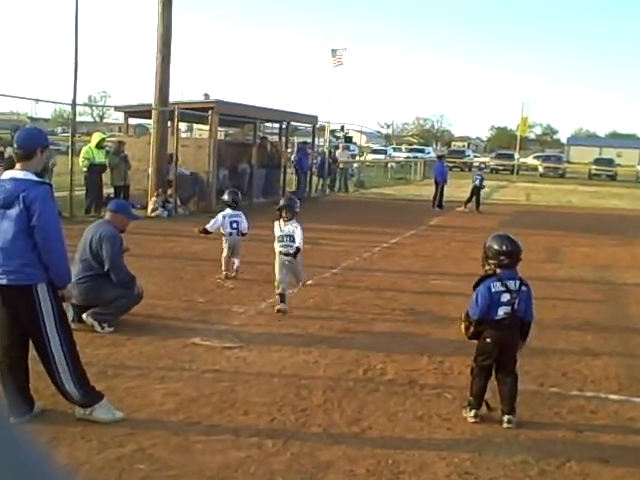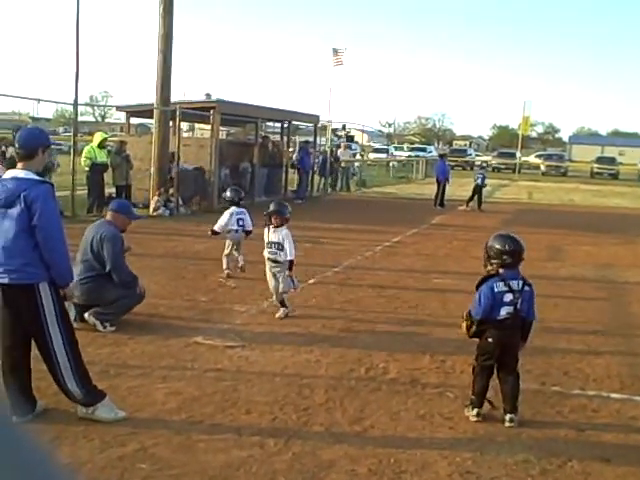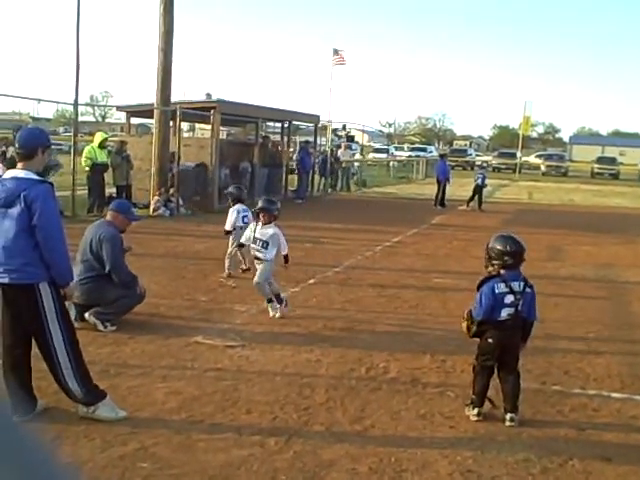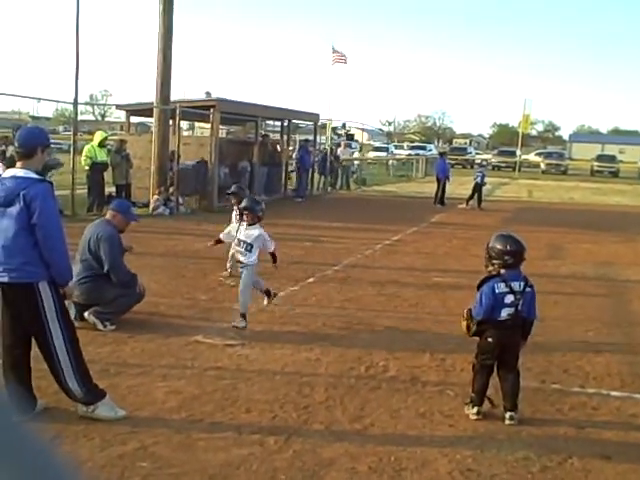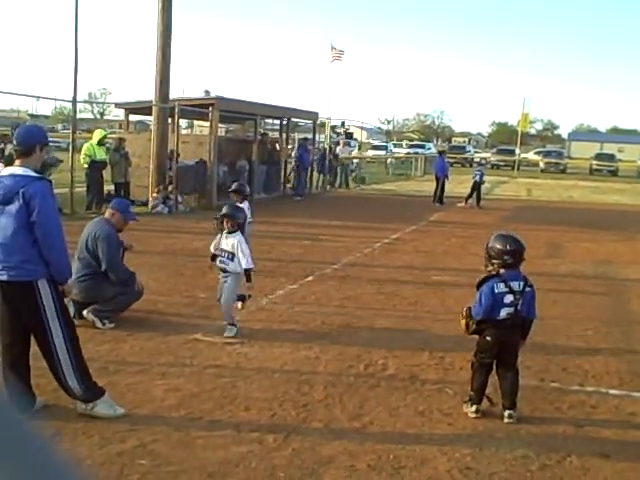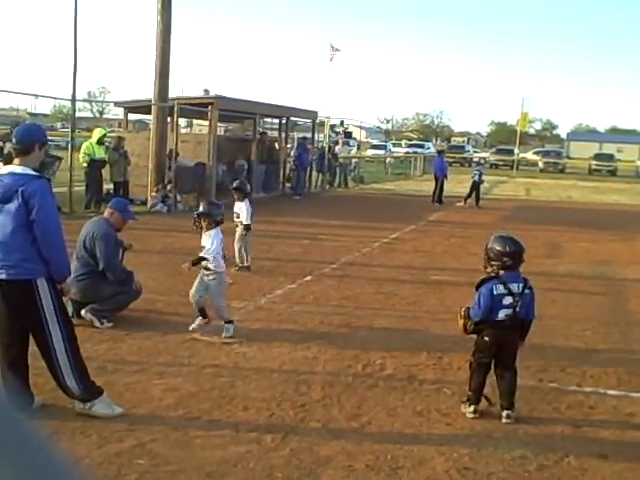
dt=0.1s
person 1, frame 1
right shoulder: (36, 190)
right elbow: (50, 241)
right wrist: (63, 280)
right hip: (32, 280)
right knee: (56, 344)
right ankle: (87, 401)
person 1, frame 2
right shoulder: (38, 189)
right elbow: (51, 240)
right wrist: (64, 279)
right hip: (34, 279)
right knee: (57, 343)
right ankle: (90, 401)
person 1, frame 3
right shoulder: (37, 189)
right elbow: (51, 240)
right wrist: (65, 279)
right hip: (34, 279)
right knee: (58, 342)
right ankle: (91, 400)
person 1, frame 4
right shoulder: (37, 188)
right elbow: (51, 238)
right wrist: (64, 278)
right hip: (34, 278)
right knee: (58, 341)
right ankle: (90, 399)
person 1, frame 5
right shoulder: (36, 186)
right elbow: (50, 236)
right wrist: (63, 275)
right hip: (32, 276)
right knee: (58, 338)
right ankle: (89, 397)
person 1, frame 6
right shoulder: (35, 185)
right elbow: (49, 235)
right wrist: (62, 274)
right hip: (31, 275)
right knee: (56, 337)
right ankle: (87, 397)
person 2, frame 1
left shoulder: (487, 285)
right shoulder: (523, 286)
left elbow: (476, 315)
right elbow: (527, 317)
left wrist: (466, 319)
right wrist: (522, 338)
left hip: (489, 335)
right hip: (512, 336)
left knee: (481, 372)
right knee: (507, 374)
left ankle: (473, 409)
right ankle: (508, 415)
person 2, frame 2
left shoulder: (490, 285)
right shoulder: (525, 286)
left elbow: (478, 314)
right elbow: (529, 317)
left wrist: (468, 317)
right wrist: (523, 338)
left hip: (491, 334)
right hip: (513, 335)
left knee: (482, 371)
right knee: (509, 373)
left ankle: (475, 408)
right ankle: (510, 414)
person 2, frame 3
left shoulder: (491, 285)
right shoulder: (527, 287)
left elbow: (479, 315)
right elbow: (530, 318)
left wrist: (469, 317)
right wrist: (523, 338)
left hip: (491, 335)
right hip: (514, 336)
left knee: (483, 370)
right knee: (510, 373)
left ankle: (476, 408)
right ankle: (511, 413)
person 2, frame 4
left shoulder: (491, 285)
right shoulder: (527, 286)
left elbow: (480, 314)
right elbow: (530, 317)
left wrist: (469, 315)
right wrist: (523, 337)
left hip: (491, 334)
right hip: (514, 335)
left knee: (482, 369)
right knee: (509, 371)
left ankle: (475, 406)
right ankle: (511, 411)
person 2, frame 5
left shoulder: (490, 285)
right shoulder: (527, 286)
left elbow: (479, 314)
right elbow: (529, 316)
left wrist: (468, 314)
right wrist: (522, 336)
left hip: (491, 333)
right hip: (513, 334)
left knee: (481, 367)
right knee: (508, 370)
left ankle: (474, 404)
right ankle: (509, 409)
person 2, frame 6
left shoulder: (489, 287)
right shoulder: (526, 287)
left elbow: (478, 315)
right elbow: (528, 317)
left wrist: (467, 314)
right wrist: (521, 336)
left hip: (489, 334)
right hip: (512, 335)
left knee: (479, 368)
right knee: (506, 370)
left ankle: (472, 404)
right ankle: (507, 410)
person 3, frame 1
left shoulder: (95, 227)
right shoulder: (110, 233)
right elbow: (114, 266)
left wrist: (118, 251)
right wrist: (132, 282)
left hip: (76, 286)
right hip: (89, 288)
right knee: (135, 292)
left ankle: (74, 310)
right ankle: (96, 317)
person 3, frame 2
left shoulder: (95, 226)
right shoulder: (111, 234)
right elbow: (116, 267)
left wrist: (120, 250)
right wrist: (134, 282)
left hip: (78, 286)
right hip: (91, 288)
right knee: (137, 291)
left ankle: (76, 310)
right ankle: (98, 316)
person 3, frame 3
left shoulder: (96, 226)
right shoulder: (110, 234)
right elbow: (115, 267)
left wrist: (120, 250)
right wrist: (134, 282)
left hip: (78, 286)
right hip: (91, 288)
right knee: (137, 291)
left ankle: (77, 309)
right ankle: (98, 316)
person 3, frame 4
left shoulder: (96, 225)
right shoulder: (108, 234)
right elbow: (114, 267)
left wrist: (121, 249)
right wrist: (134, 280)
left hip: (78, 285)
right hip: (90, 287)
right knee: (136, 290)
left ankle: (77, 309)
right ankle: (98, 315)
person 3, frame 5
left shoulder: (96, 223)
right shoulder: (106, 232)
right elbow: (112, 266)
left wrist: (120, 246)
right wrist: (132, 279)
right hip: (89, 286)
right knee: (135, 288)
left ankle: (76, 306)
right ankle: (97, 313)
person 3, frame 6
left shoulder: (95, 223)
right shoulder: (104, 231)
right elbow: (110, 265)
left wrist: (121, 245)
right wrist: (129, 278)
left hip: (76, 282)
right hip: (87, 285)
right knee: (133, 288)
left ankle: (73, 306)
right ankle: (95, 312)
person 4, frame 1
left shoulder: (296, 226)
right shoulder: (277, 224)
left elbow: (299, 243)
left wrist: (294, 255)
left hip: (294, 258)
right hip: (280, 257)
left knee: (298, 278)
right knee: (280, 280)
left ankle: (300, 279)
right ankle: (282, 304)
person 4, frame 2
left shoulder: (286, 234)
right shoulder: (267, 230)
left elbow: (291, 253)
left wrist: (290, 269)
right wrist: (265, 254)
left hip: (283, 264)
right hip: (270, 264)
left knee: (285, 289)
right knee: (274, 289)
left ankle: (293, 281)
right ankle: (284, 308)
person 4, frame 3
left shoulder: (275, 232)
right shoulder: (254, 226)
left elbow: (283, 247)
right elbow: (245, 240)
left wrist: (286, 261)
right wrist: (238, 248)
left hip: (268, 262)
right hip: (257, 262)
left knee: (258, 282)
right knee: (270, 285)
left ankle: (280, 301)
right ankle: (280, 303)
person 4, frame 4
left shoulder: (259, 233)
right shoulder: (237, 226)
left elbow: (269, 246)
right elbow: (226, 235)
left wrist: (274, 259)
right wrist: (216, 242)
left hip: (250, 266)
right hip: (240, 264)
left knee: (243, 291)
right knee: (255, 282)
left ankle: (242, 319)
right ankle: (269, 293)
person 4, frame 5
left shoulder: (239, 241)
right shoulder: (222, 236)
left elbow: (246, 262)
right elbow: (215, 249)
left wrist: (249, 281)
right wrist: (212, 260)
left hip: (234, 275)
right hip: (223, 273)
left knee: (226, 302)
right knee: (221, 298)
left ankle: (232, 326)
right ankle: (241, 298)
person 4, frame 6
left shoulder: (215, 235)
right shoulder: (207, 234)
left elbow: (208, 254)
left wrist: (192, 263)
left hip: (217, 274)
right hip: (205, 272)
left knee: (218, 303)
right knee: (194, 295)
left ankle: (229, 324)
right ankle: (203, 318)
